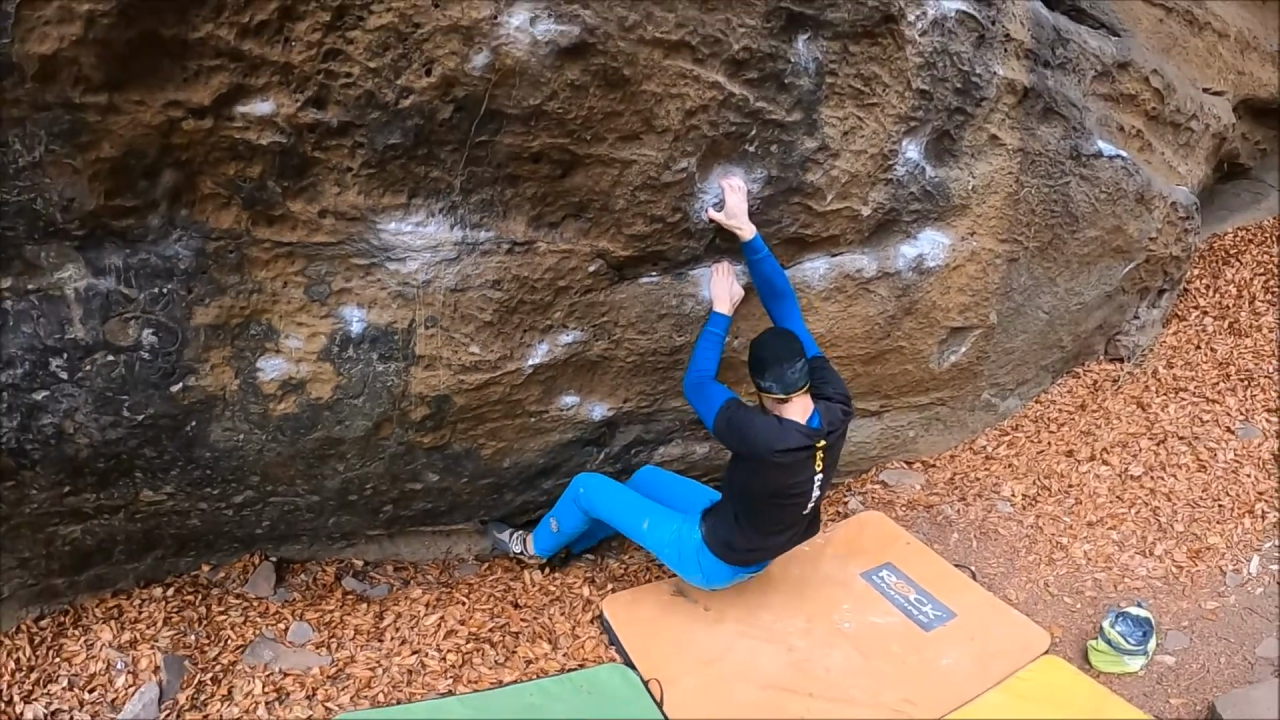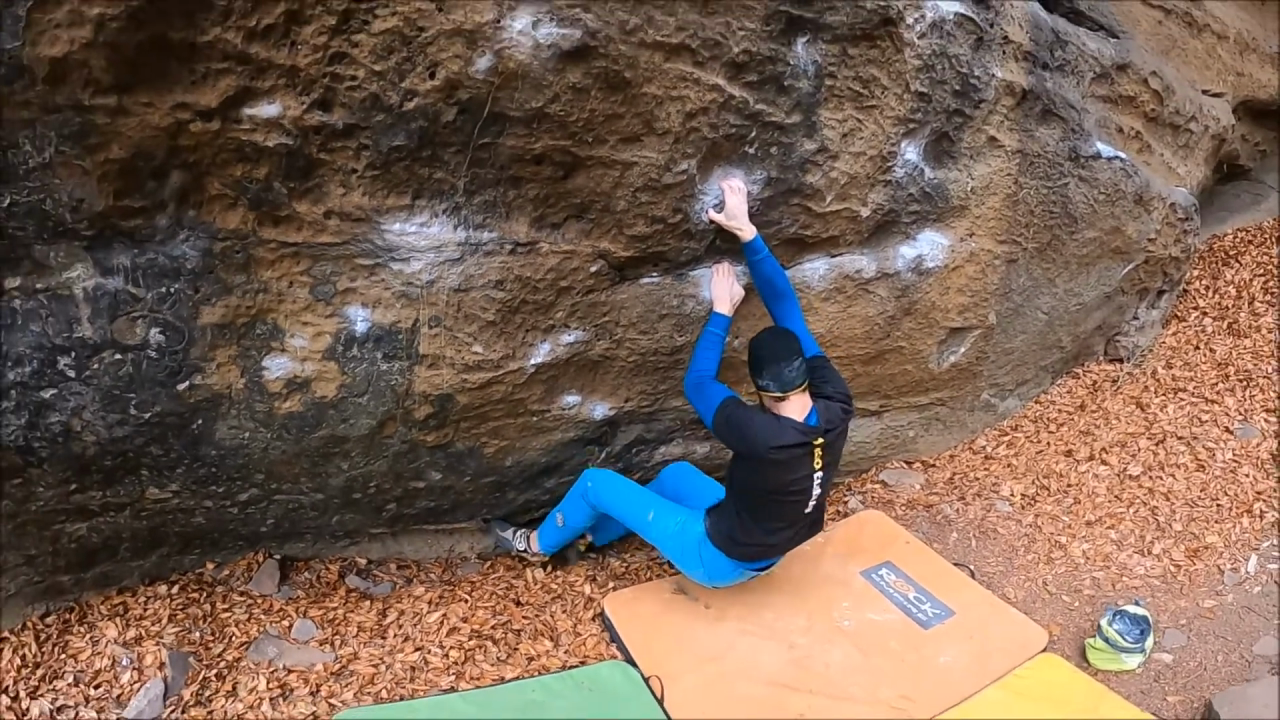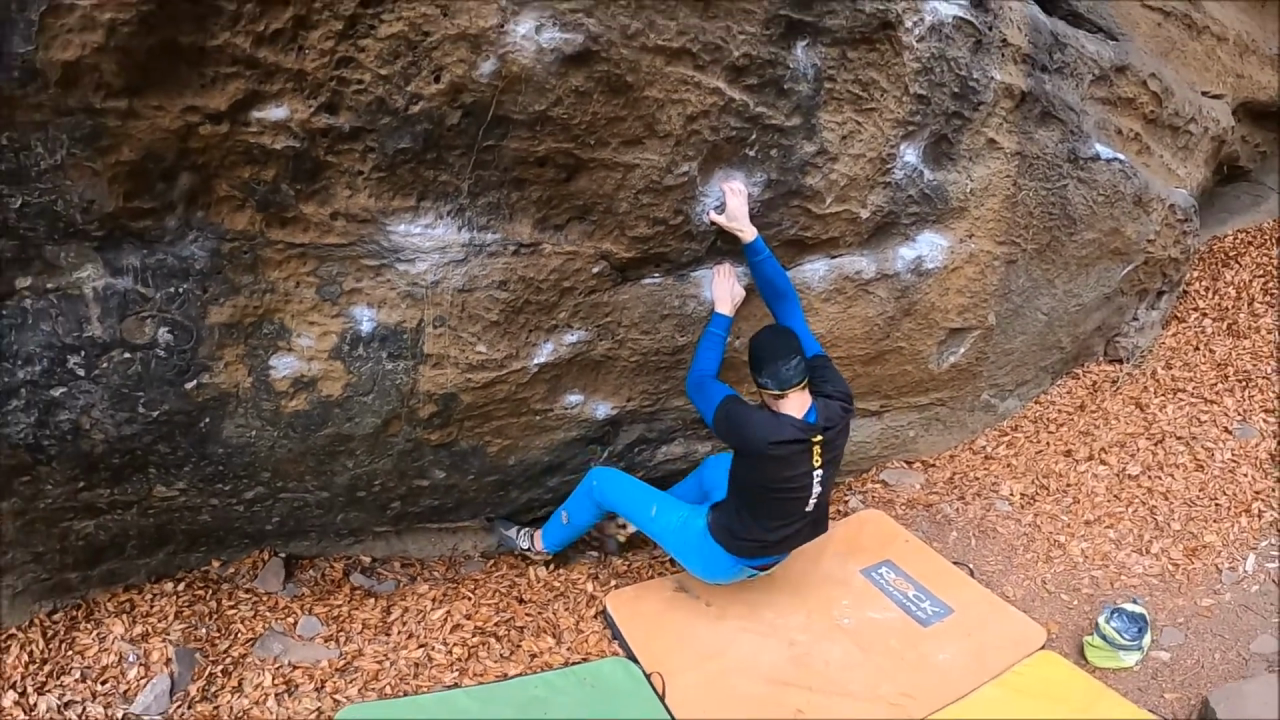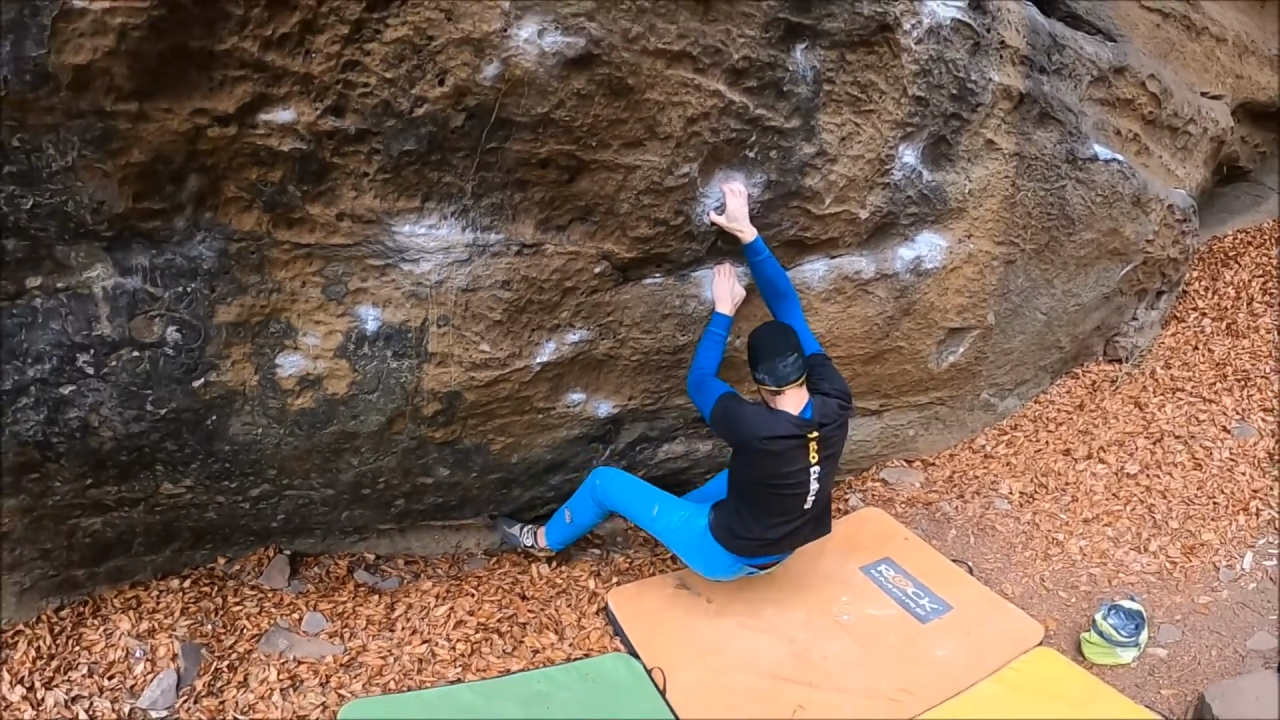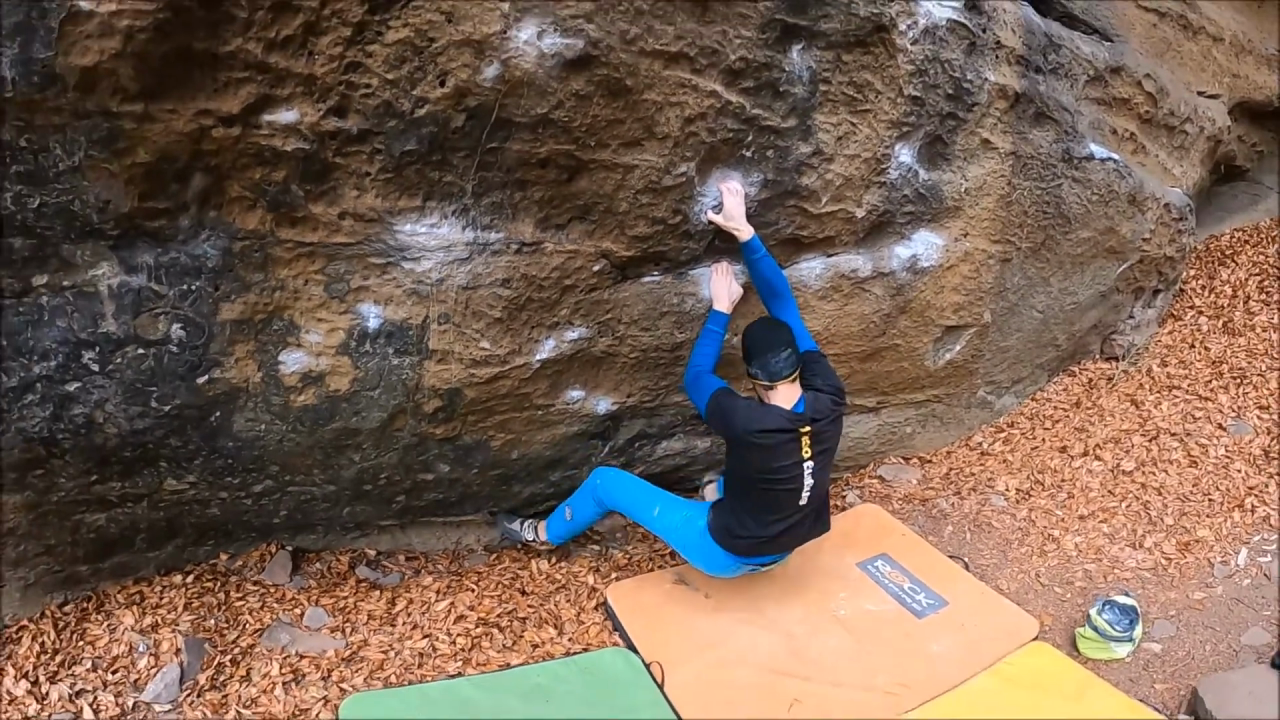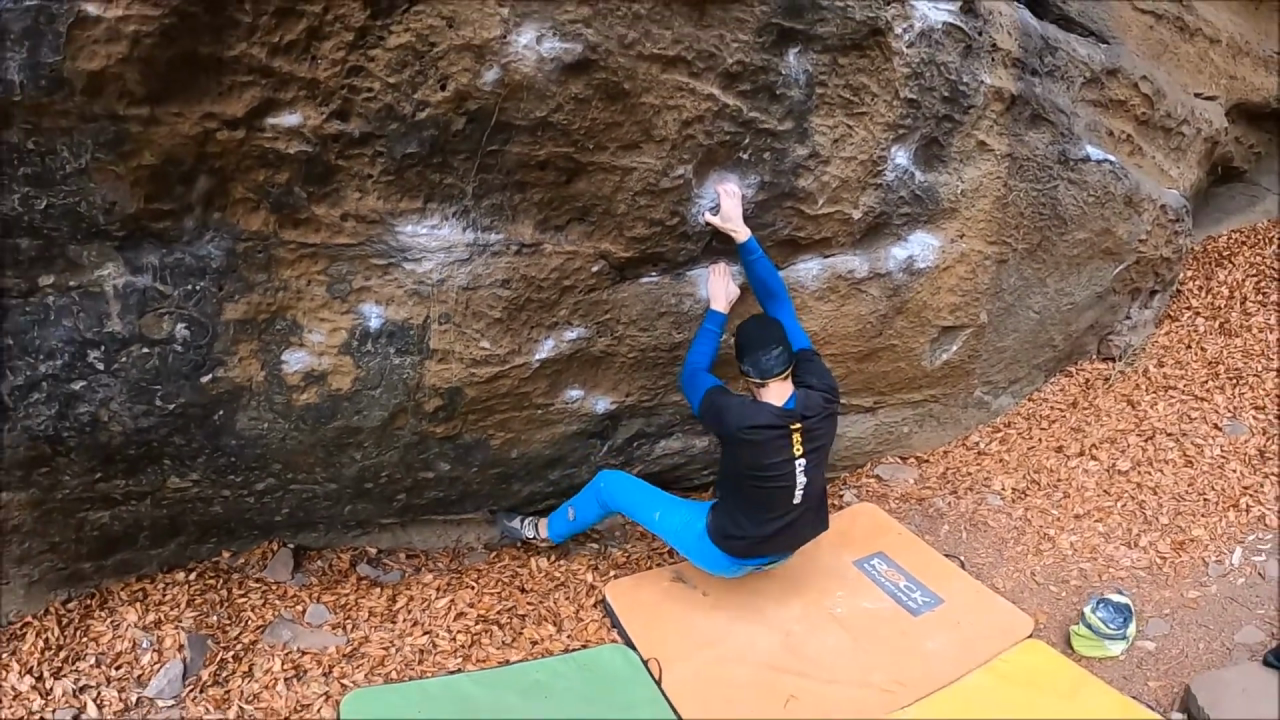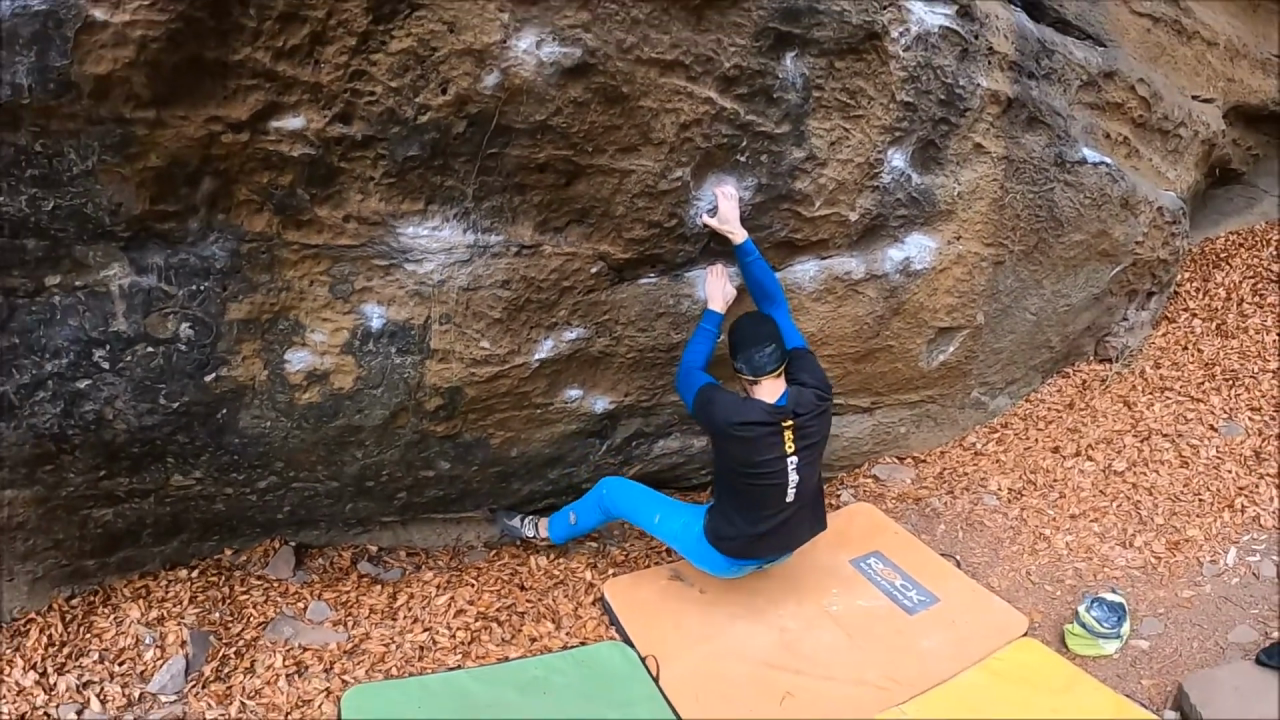
dt=0.1s
person 1, frame 1
left shoulder: (766, 438)
right shoulder: (835, 405)
left elbow: (698, 384)
right elbow: (787, 311)
left wrist: (721, 309)
right wrist: (747, 231)
left hip: (716, 561)
right hip: (759, 544)
left knee: (588, 487)
right knee: (646, 478)
left ankle: (537, 547)
right ankle: (573, 542)
person 1, frame 2
left shoulder: (763, 437)
right shoulder: (836, 404)
left elbow: (698, 384)
right elbow: (787, 309)
left wrist: (722, 309)
right wrist: (747, 231)
left hip: (721, 561)
right hip: (769, 551)
left knee: (597, 483)
right knee: (677, 474)
left ankle: (539, 544)
right ankle: (599, 534)
person 1, frame 3
left shoulder: (762, 434)
right shoulder: (837, 403)
left elbow: (699, 383)
right elbow: (789, 309)
left wrist: (723, 310)
right wrist: (748, 233)
left hip: (723, 557)
right hip: (775, 551)
left knee: (602, 481)
right knee: (720, 466)
left ankle: (543, 543)
right ankle: (641, 523)
person 1, frame 4
left shoulder: (756, 429)
right shoulder: (835, 401)
left elbow: (699, 381)
right elbow: (789, 309)
left wrist: (723, 310)
right wrist: (748, 233)
left hip: (726, 555)
right hip: (782, 550)
left knee: (605, 482)
left ankle: (545, 539)
right ankle: (699, 504)
person 1, frame 5
left shoulder: (750, 423)
right shoulder: (828, 398)
left elbow: (696, 377)
right elbow: (784, 306)
left wrist: (721, 307)
right wrist: (744, 232)
left hip: (726, 554)
right hip: (783, 549)
left knee: (606, 482)
left ankle: (546, 533)
person 1, frame 6
left shoulder: (739, 420)
right shoulder: (821, 395)
left elbow: (692, 374)
right elbow: (780, 307)
left wrist: (718, 308)
right wrist: (741, 233)
left hip: (729, 555)
right hip: (787, 549)
left knee: (610, 484)
left ankle: (546, 531)
person 1, frame 7
left shoulder: (731, 417)
right shoulder: (815, 393)
left elbow: (688, 373)
right elbow: (776, 308)
left wrist: (716, 308)
right wrist: (738, 235)
left hip: (728, 556)
right hip: (785, 548)
left knee: (611, 491)
left ankle: (547, 531)
